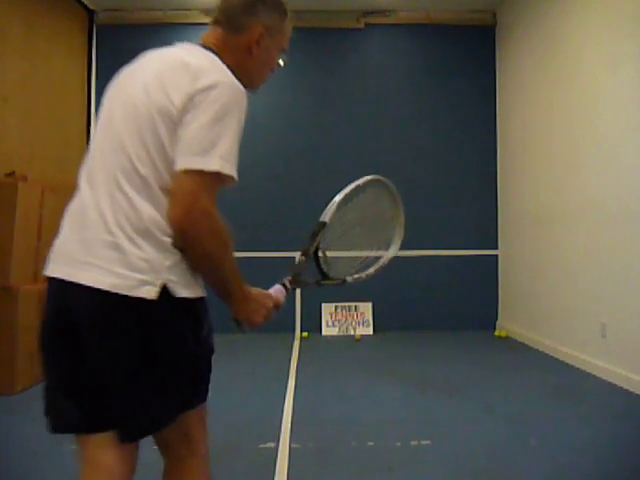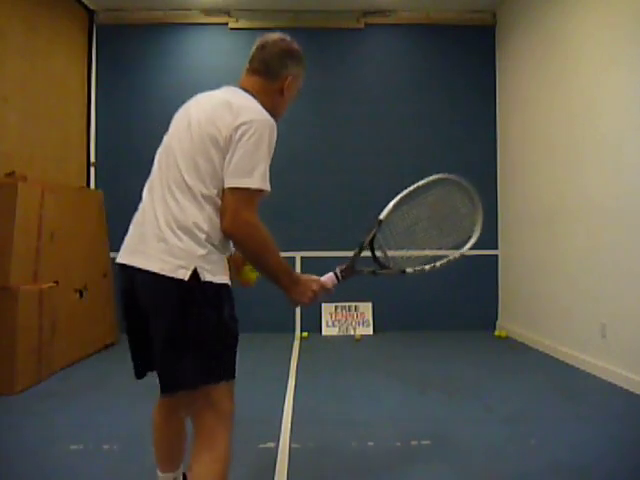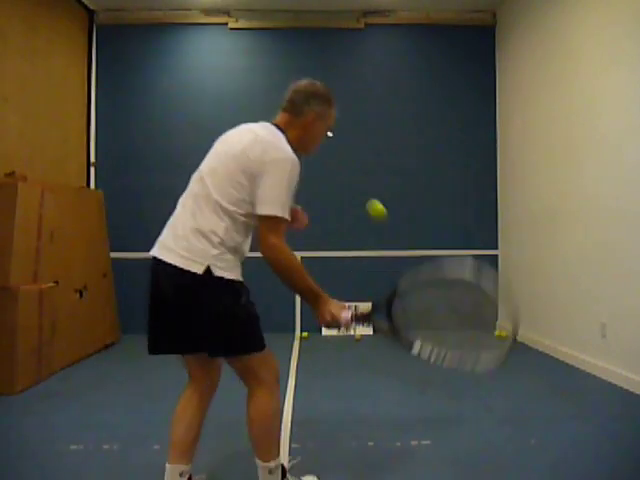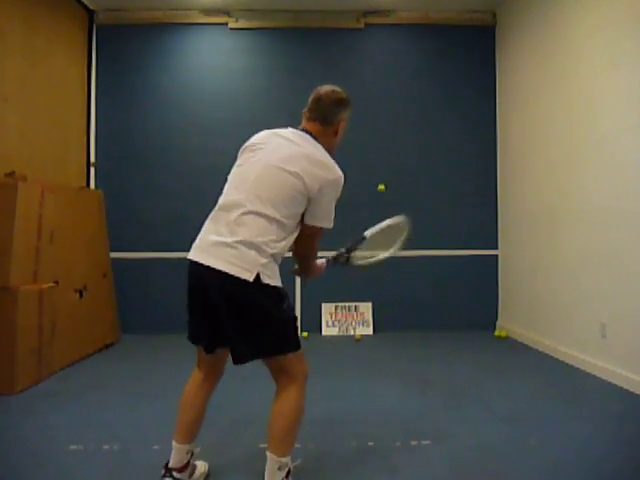
dt=0.5s
person 1, frame 1
left shoulder: (145, 66)
right shoulder: (219, 86)
right elbow: (190, 215)
right wrist: (238, 296)
left hip: (73, 277)
right hip: (143, 291)
person 1, frame 2
left shoulder: (199, 104)
right shoulder: (256, 121)
right elbow: (239, 222)
left wrist: (226, 253)
right wrist: (292, 283)
left hip: (139, 262)
right hip: (185, 275)
left knee: (179, 390)
right knee: (214, 419)
person 1, frame 3
left shoulder: (244, 132)
right shoulder: (281, 157)
right elbow: (271, 246)
left wrist: (277, 209)
right wrist: (318, 301)
left hip: (169, 262)
right hip: (205, 271)
left knee: (202, 379)
right knee: (263, 378)
person 1, frame 4
left shoulder: (262, 138)
right shoulder: (328, 173)
right elbow: (306, 246)
right wrist: (309, 268)
left hip: (203, 261)
right hip: (248, 276)
left knee: (208, 368)
right knee: (293, 377)
